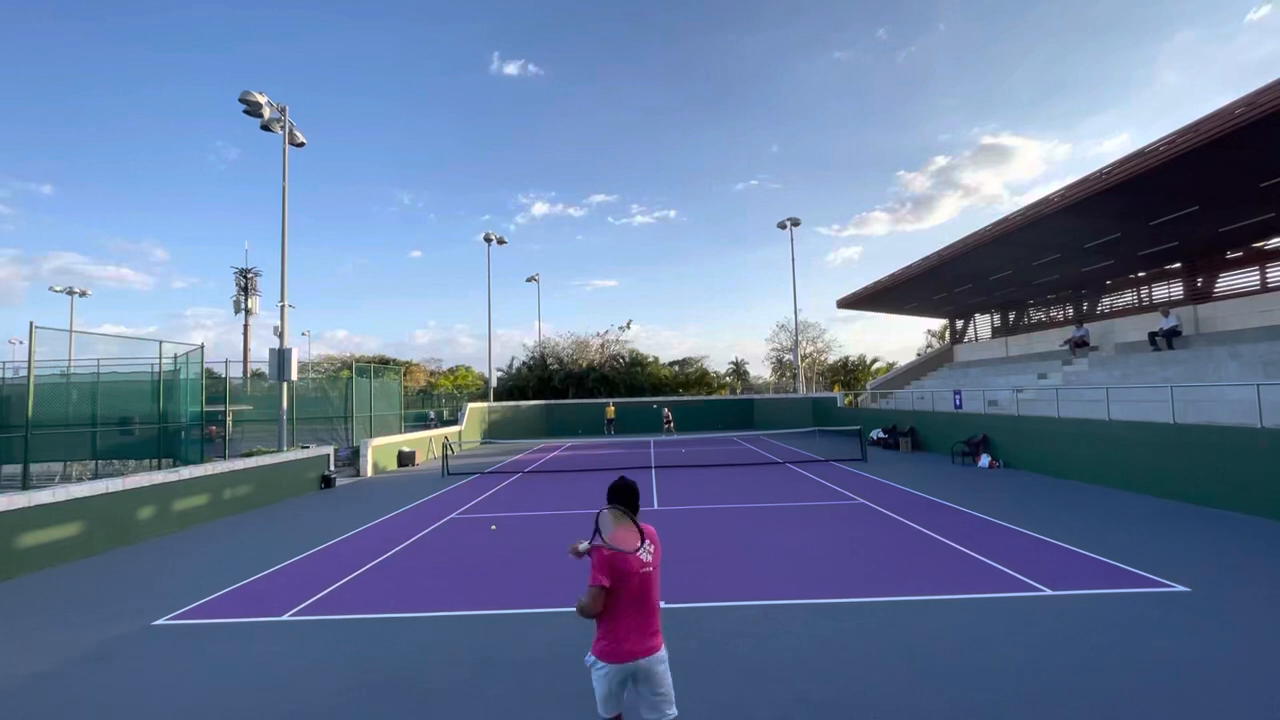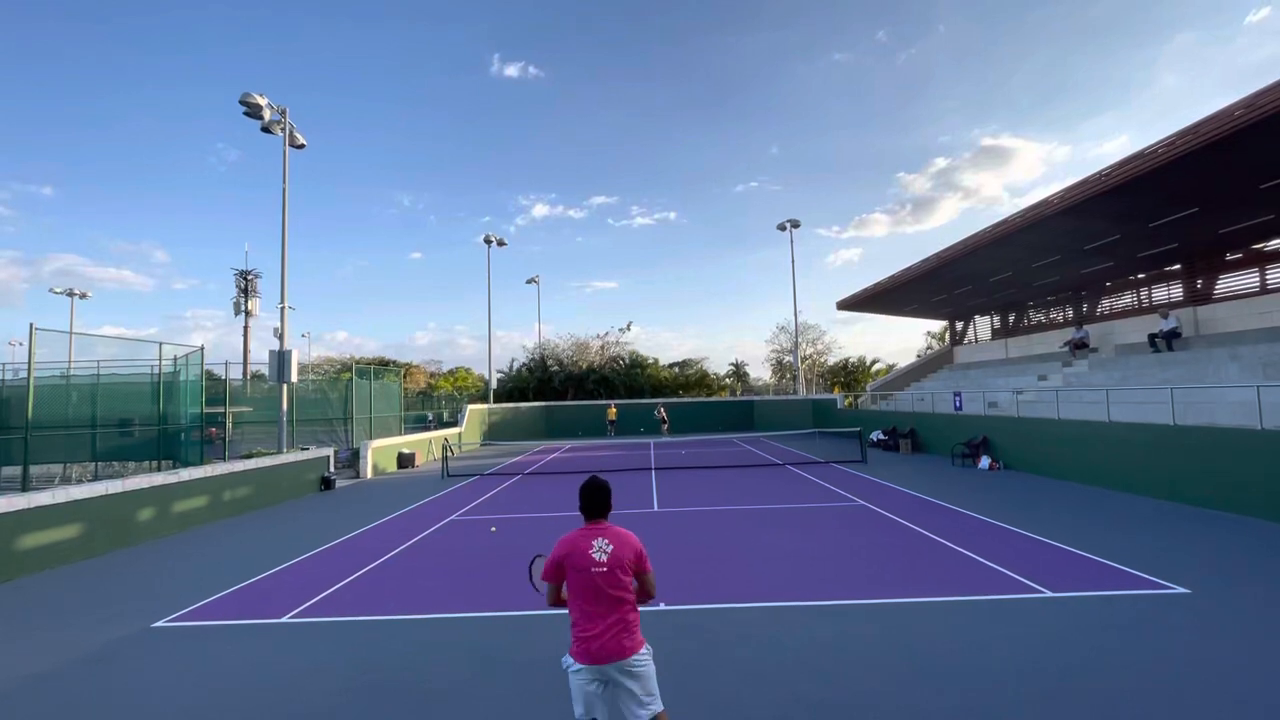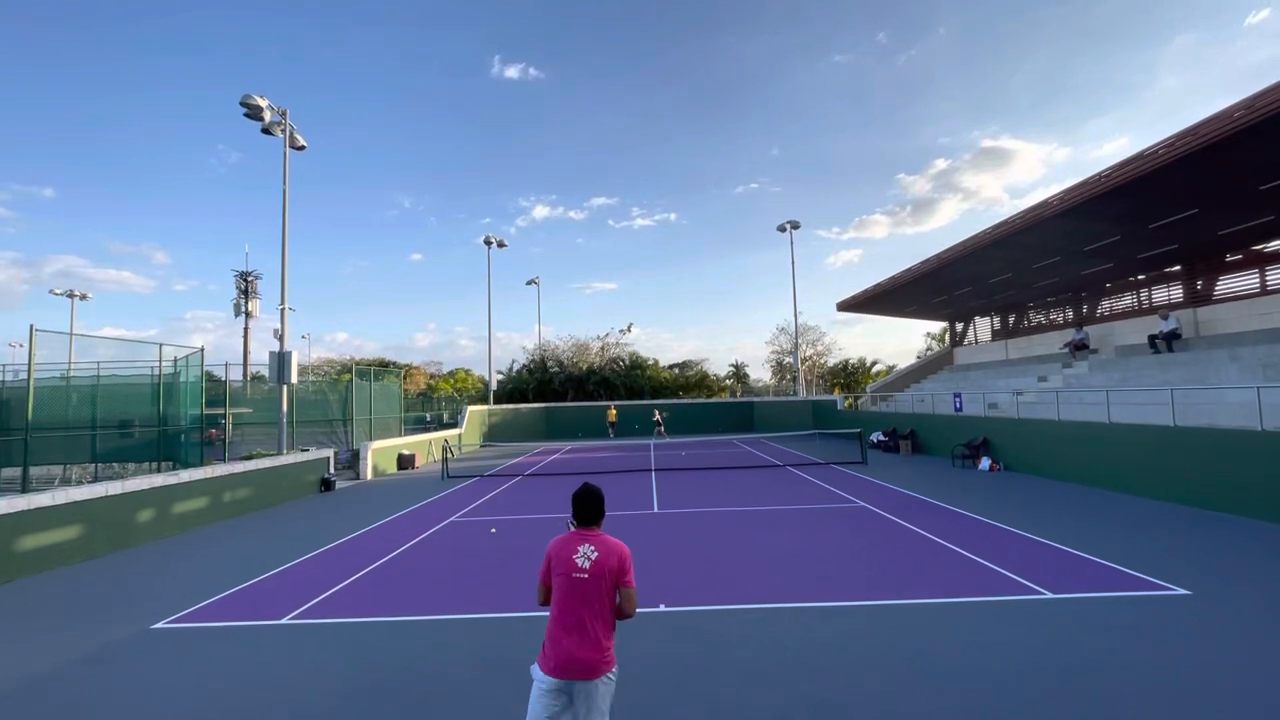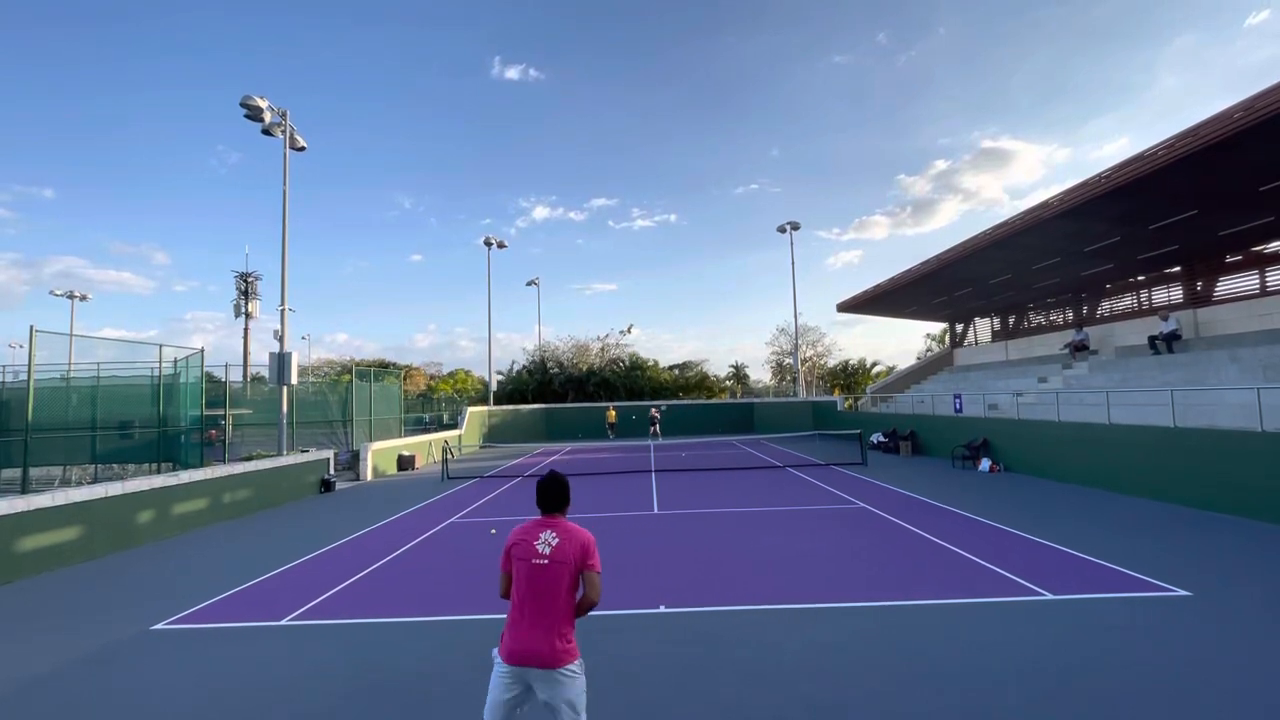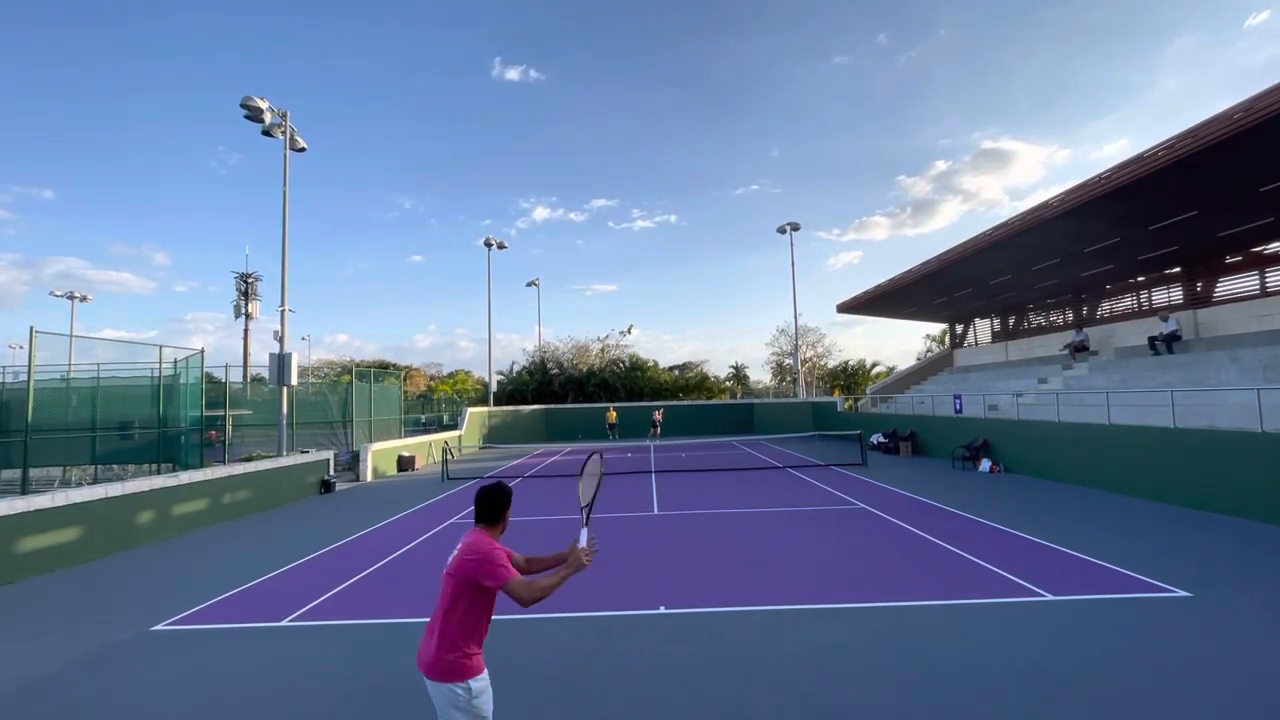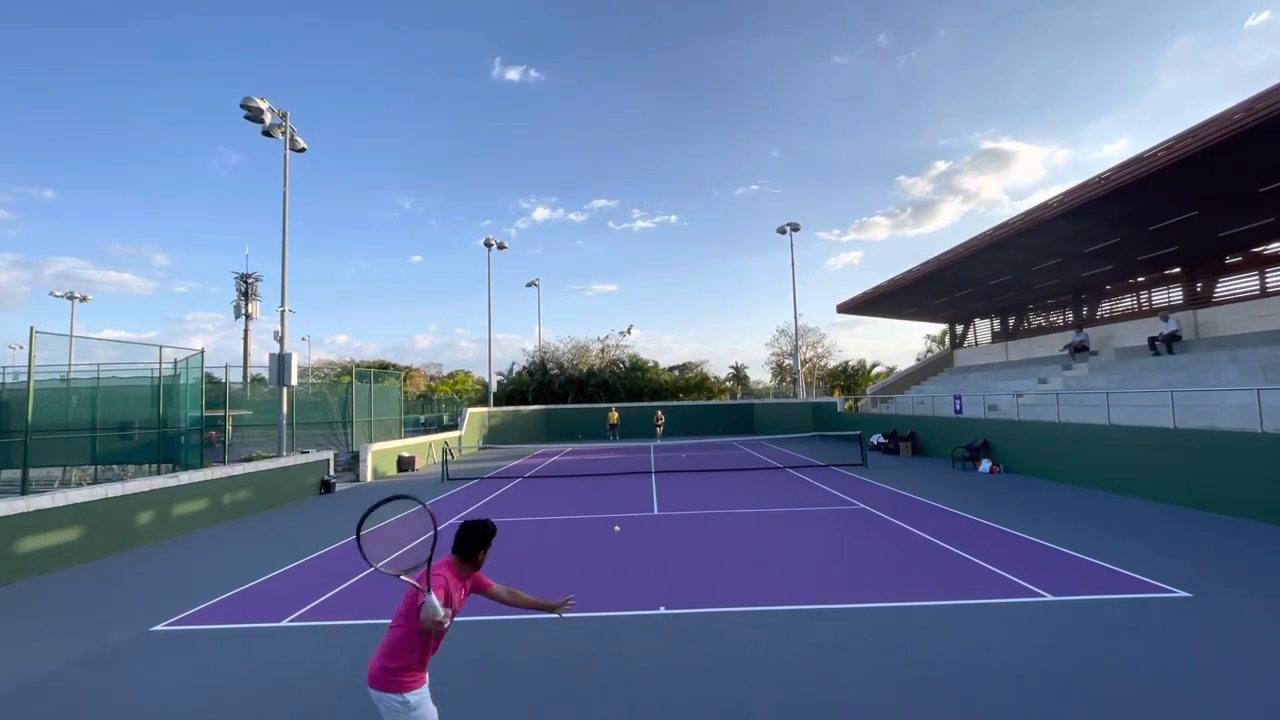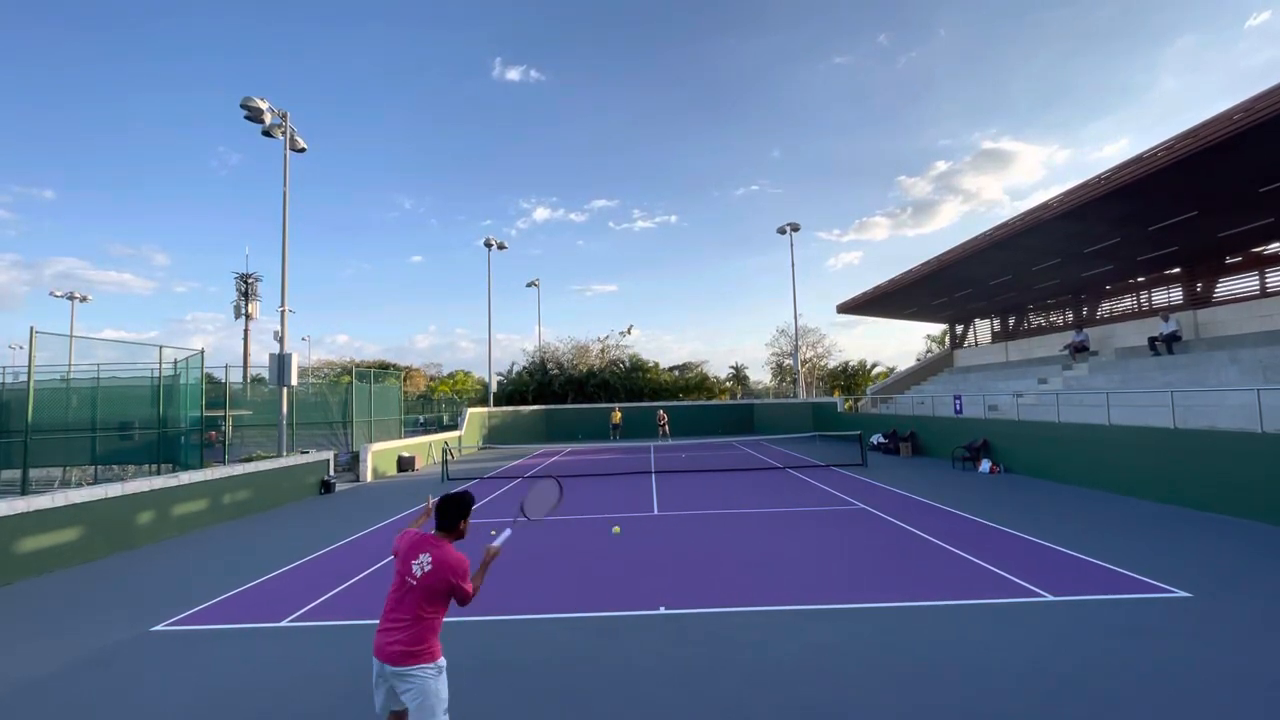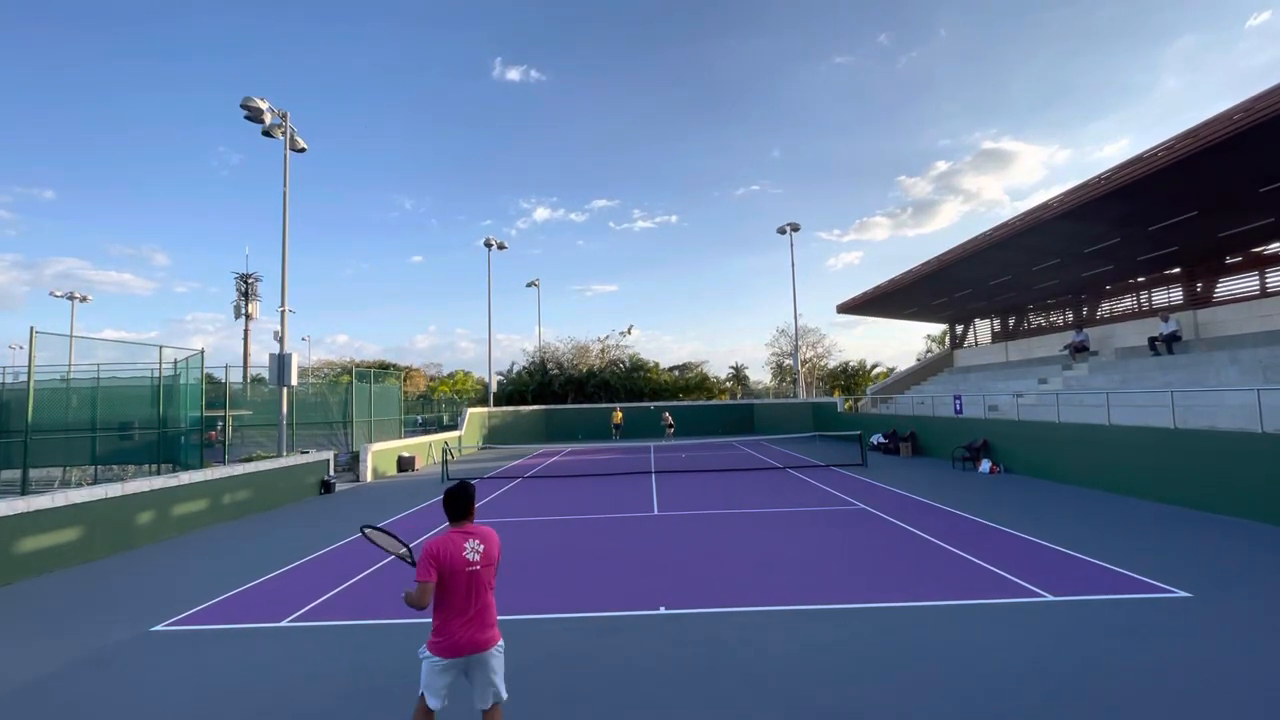
dt=0.4s
person 1, frame 1
left shoulder: (605, 551)
right shoulder: (650, 534)
left elbow: (595, 607)
left wrist: (581, 607)
right wrist: (589, 548)
left hip: (612, 654)
right hip: (650, 651)
person 1, frame 2
left shoulder: (563, 547)
right shoulder: (631, 541)
left elbow: (552, 600)
right elbow: (650, 592)
left hip: (585, 654)
right hip: (628, 649)
person 1, frame 3
left shoulder: (555, 548)
right shoulder: (619, 551)
left elbow: (543, 599)
right elbow: (629, 609)
left hip: (553, 663)
right hip: (597, 663)
person 1, frame 4
left shoulder: (516, 536)
right shoulder: (582, 539)
left elbow: (504, 591)
right elbow: (593, 598)
right wrist: (566, 617)
left hip: (513, 653)
right hip: (556, 657)
person 1, frame 5
left shoulder: (477, 541)
right shoulder: (485, 550)
left elbow: (523, 564)
right elbow: (526, 595)
left wrist: (565, 556)
right wrist: (570, 568)
left hip: (438, 660)
right hip: (456, 668)
person 1, frame 6
left shoulder: (466, 574)
right shoulder: (438, 578)
left elbow: (506, 594)
right elbow: (425, 620)
left wrist: (550, 606)
right wrist: (438, 616)
left hip: (408, 673)
right hip: (393, 680)
person 1, frame 7
left shoulder: (409, 539)
right shoulder: (457, 563)
right elbow: (464, 599)
left wrist: (424, 515)
right wrist: (486, 563)
left hip: (382, 650)
right hip: (417, 660)
person 1, frame 8
left shoulder: (434, 547)
right shoulder: (491, 537)
left elbow: (422, 602)
left wrist: (408, 597)
left hip: (445, 646)
right hip: (487, 642)
